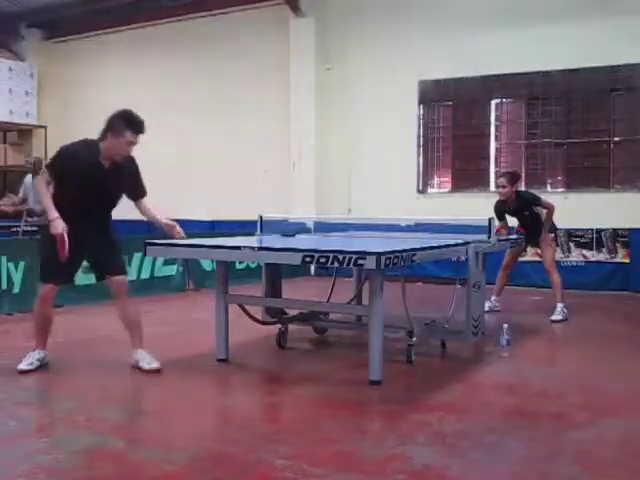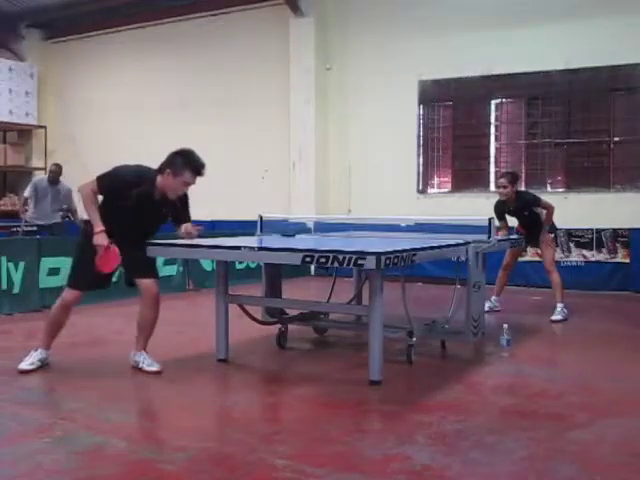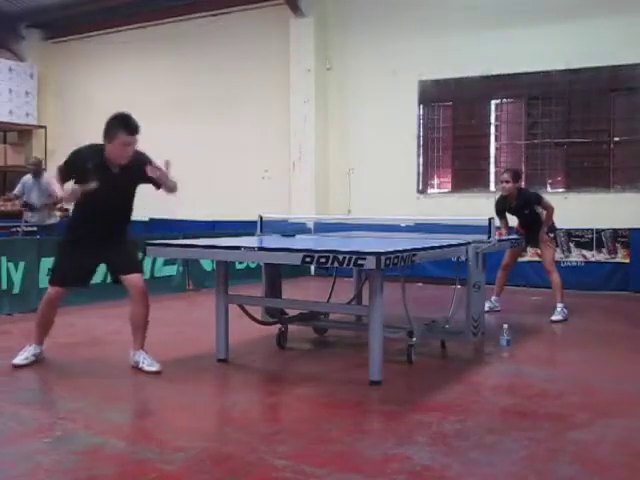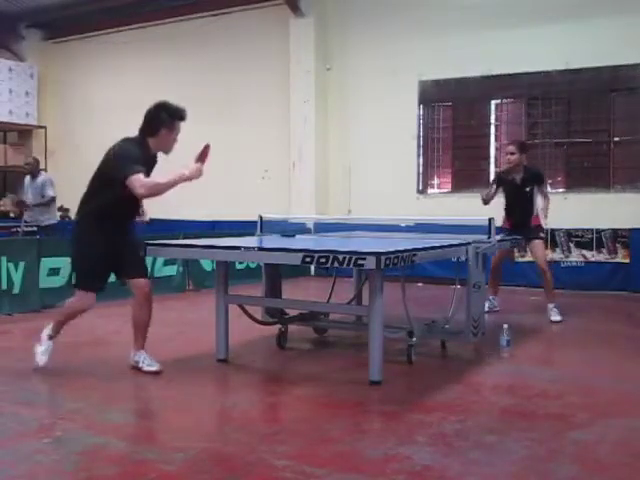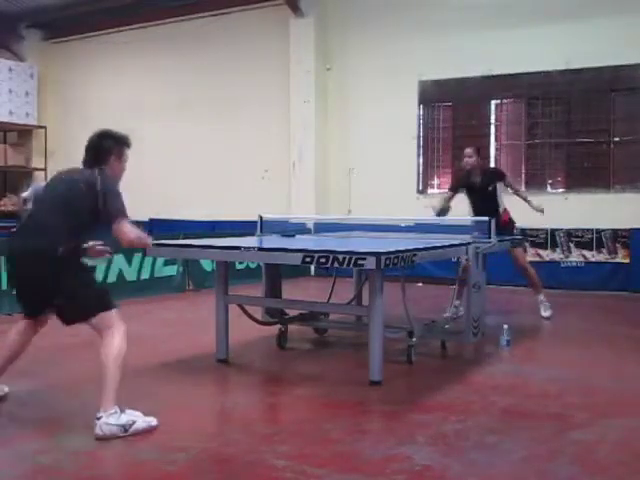
dt=0.7s
person 1, frame 1
left shoulder: (127, 166)
right shoulder: (73, 154)
left elbow: (140, 201)
right elbow: (41, 182)
left wrist: (161, 221)
right wrist: (54, 218)
left hip: (100, 232)
right hip: (63, 231)
left knee: (121, 286)
right knee: (46, 292)
left ankle: (139, 352)
right ankle: (39, 351)
person 1, frame 2
left shoulder: (178, 199)
right shoulder: (129, 176)
left elbow: (181, 227)
right elbow: (86, 189)
left wrist: (187, 231)
right wrist: (99, 229)
left hip: (135, 245)
right hip: (100, 240)
left knee: (151, 292)
right knee: (69, 298)
left ankle: (139, 353)
right ankle: (42, 351)
person 1, frame 3
left shoulder: (139, 161)
right shoulder: (84, 156)
left elbow: (171, 188)
right elbow: (56, 177)
left wrist: (165, 178)
right wrist: (61, 194)
left hip: (116, 239)
right hip: (79, 238)
left knee: (139, 288)
right knee: (54, 294)
left ankle: (138, 352)
right ankle: (36, 347)
person 1, frame 4
left shoulder: (147, 154)
right shoulder: (127, 152)
right elbow: (141, 188)
left wrist: (136, 206)
right wrist: (183, 176)
left hip: (120, 230)
right hip: (92, 229)
left knee: (143, 289)
right knee: (85, 299)
left ankle: (138, 352)
right ankle: (51, 334)
person 1, frame 5
left shoulder: (63, 179)
right shoulder: (103, 185)
right elbow: (127, 236)
left wrist: (82, 249)
right wrist: (146, 240)
right hip: (52, 259)
left knee: (33, 320)
right knee: (114, 328)
right ankle: (110, 415)
person 2, frame 1
left shoulder: (526, 197)
right shoulder: (499, 206)
left elbow: (551, 208)
right elbow: (504, 228)
left wrist: (544, 232)
right wrist: (501, 232)
left hip: (543, 230)
right hip: (524, 231)
left knee: (550, 267)
right knee: (506, 265)
left ankle: (561, 307)
right ankle: (494, 301)
person 2, frame 2
left shoulder: (526, 198)
right shoulder: (499, 206)
left elbow: (550, 208)
right elbow: (504, 228)
left wrist: (544, 232)
right wrist: (501, 233)
left hip: (543, 230)
right hip: (524, 230)
left knee: (550, 267)
right knee: (506, 265)
left ankle: (561, 307)
right ankle: (494, 301)
person 2, frame 3
left shoulder: (528, 196)
right shoulder: (500, 203)
left elbow: (550, 209)
right elbow: (504, 225)
left wrist: (543, 231)
right wrist: (503, 232)
left hip: (543, 229)
right hip: (523, 230)
left knee: (549, 267)
right knee: (505, 265)
left ankle: (561, 308)
right ankle: (494, 301)
person 2, frame 4
left shoulder: (534, 174)
right shoulder: (502, 176)
left elbow: (545, 196)
right elbow: (487, 199)
left wrist: (544, 208)
right wrist: (486, 196)
left hip: (531, 225)
right hip: (509, 225)
left knee: (542, 266)
right knee: (495, 265)
left ankle: (552, 306)
right ankle: (492, 300)
person 2, frame 5
left shoulder: (493, 173)
right shoulder: (462, 180)
left elbow: (513, 188)
right elbow: (447, 199)
left wrist: (531, 204)
right wrist: (442, 208)
left hip: (503, 223)
left knee: (522, 264)
right knee: (466, 265)
left ankle: (542, 300)
right ankle: (457, 305)
